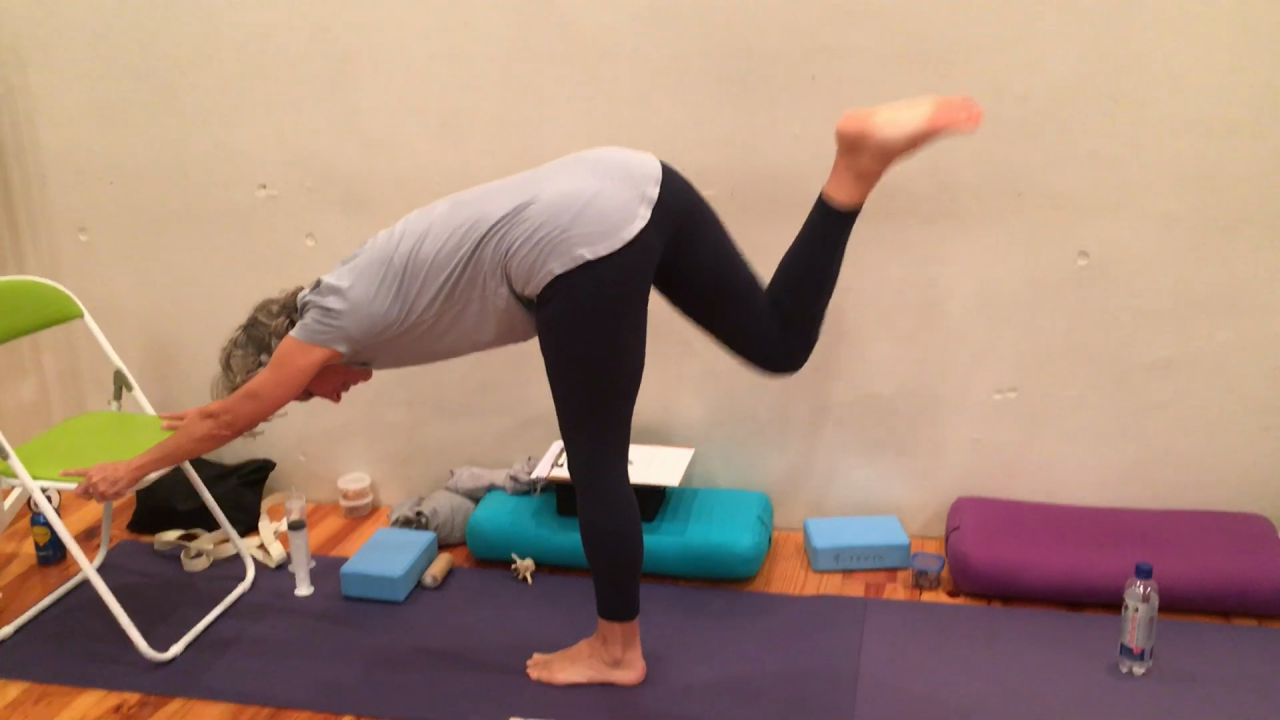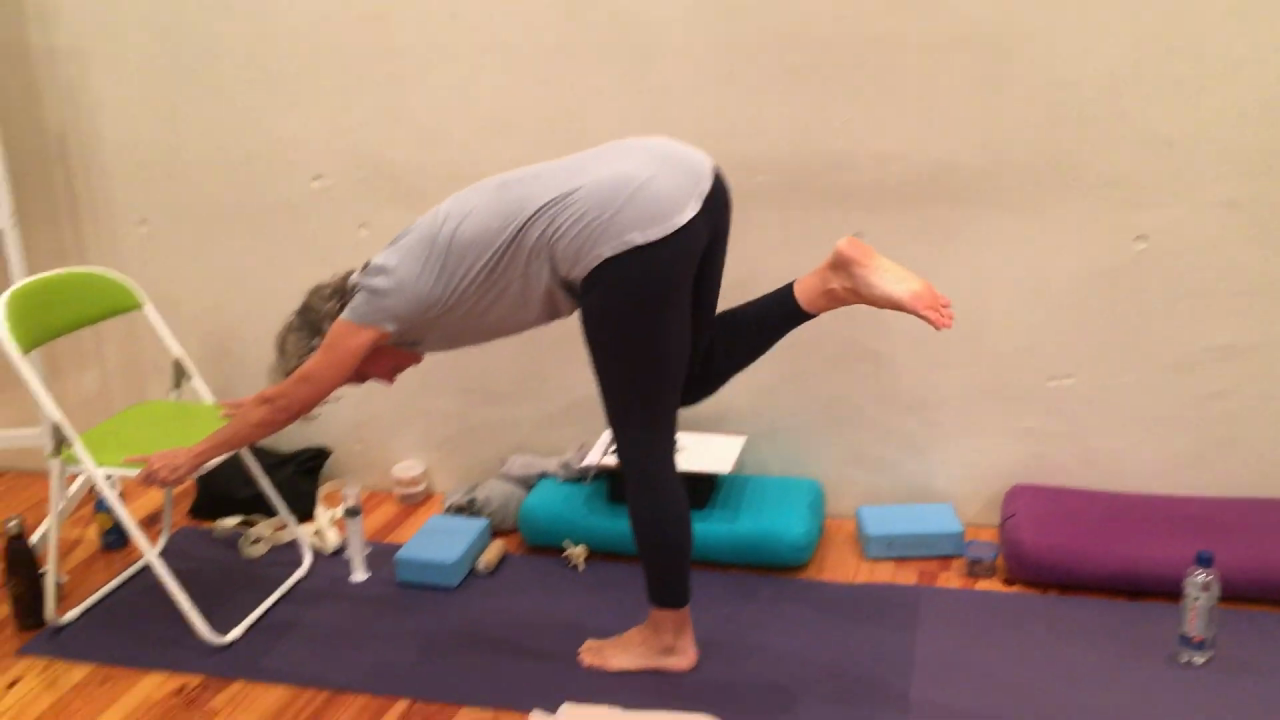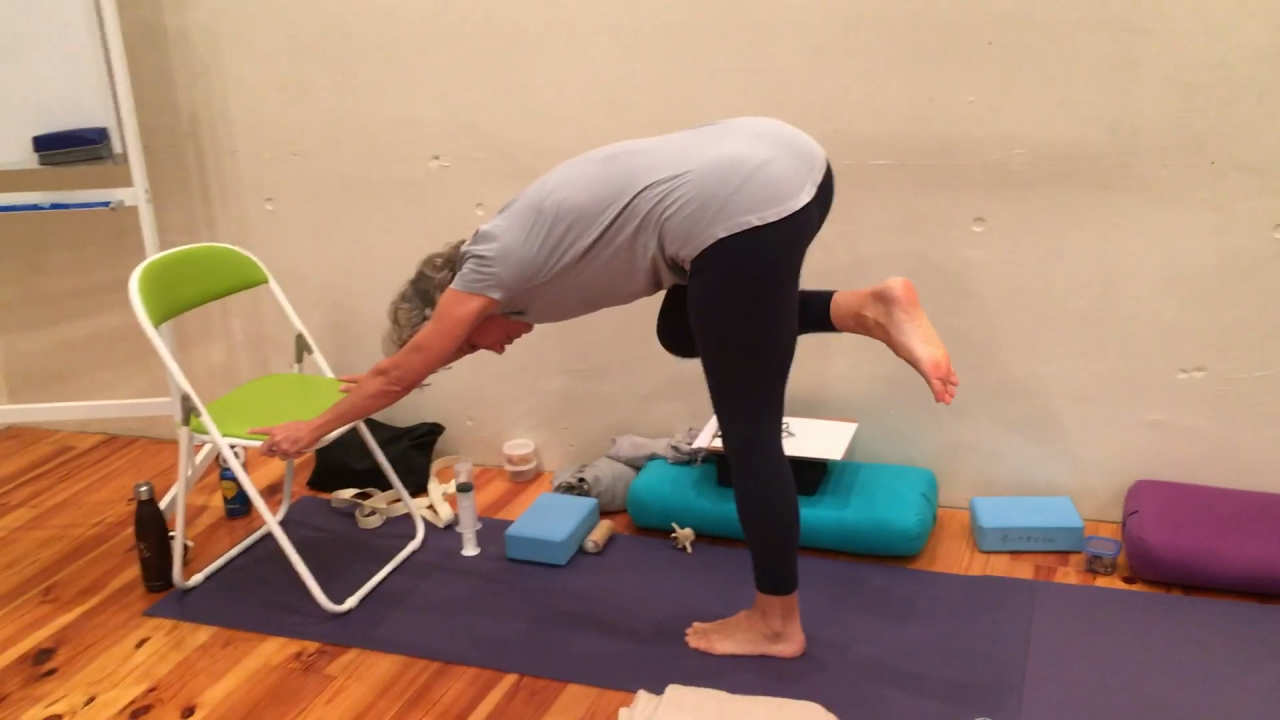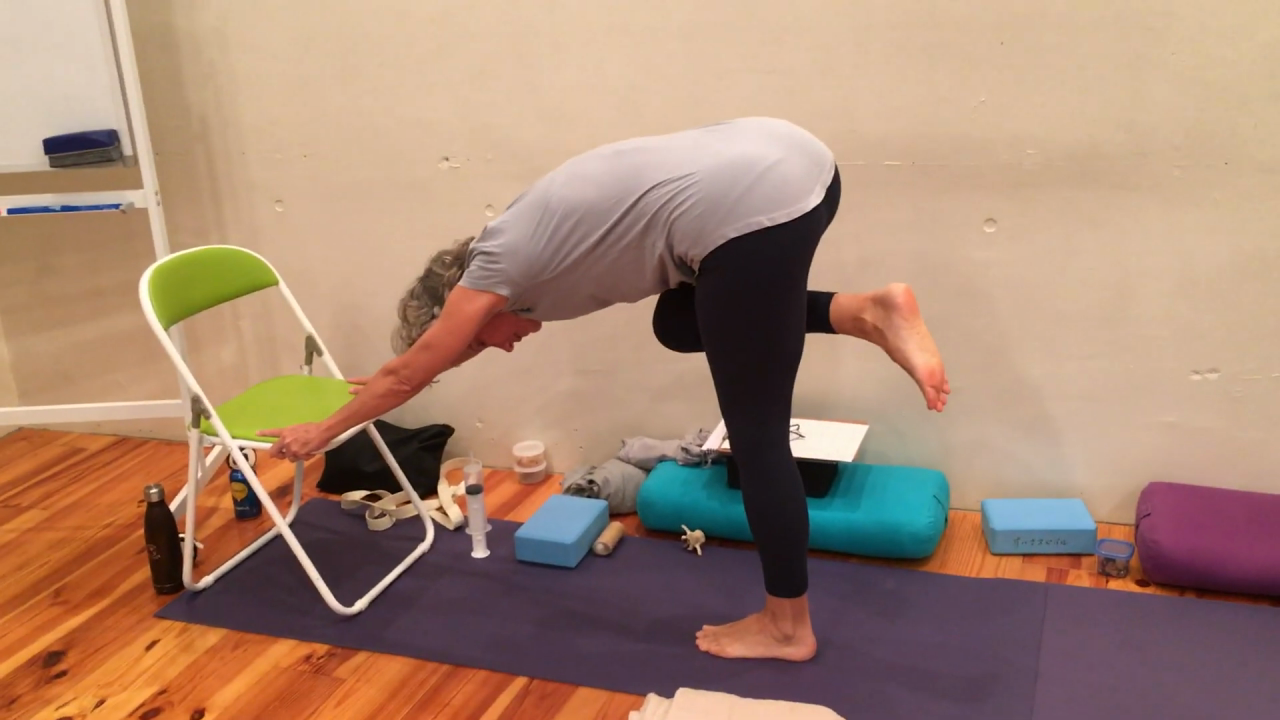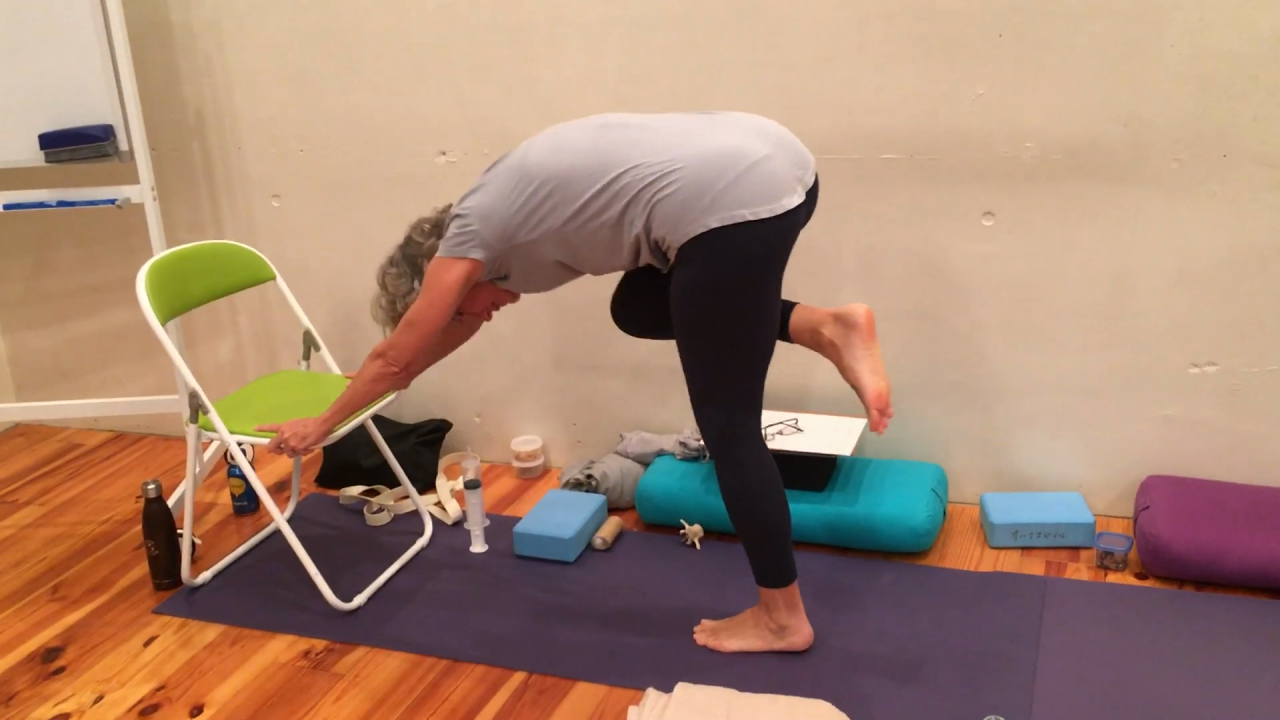
dt=0.5s
person 1, frame 1
left shoulder: (329, 324)
right shoulder: (346, 293)
left elbow: (230, 421)
left wrist: (128, 471)
right wrist: (209, 412)
left hip: (579, 244)
right hip: (626, 183)
left knee: (598, 466)
right knee: (779, 341)
left ankle: (615, 649)
right ankle: (856, 161)
person 1, frame 2
left shoulder: (378, 304)
right shoulder: (404, 274)
left elbow: (287, 403)
left wrist: (188, 458)
right wrist: (263, 405)
left hip: (630, 226)
right hip: (677, 176)
left knee: (643, 449)
right knee: (684, 376)
left ankle: (669, 638)
right ankle: (831, 282)
person 1, frame 3
left shoulder: (487, 272)
right shoulder: (510, 247)
left elbow: (398, 376)
left wrist: (310, 432)
right wrist: (384, 379)
left hip: (741, 207)
right hip: (786, 159)
left knee: (748, 435)
right knee: (684, 333)
left ankle: (775, 624)
right ankle: (867, 309)
person 1, frame 4
left shoulder: (494, 271)
right shoulder: (521, 246)
left elbow: (407, 373)
left wrist: (321, 432)
right wrist: (391, 383)
left hip: (753, 207)
right hip: (793, 163)
left knee: (755, 436)
right knee: (680, 326)
left ankle: (786, 627)
right ankle: (866, 314)
person 1, frame 5
left shoulder: (469, 237)
right shoulder: (498, 216)
left elbow: (393, 355)
left wrist: (320, 426)
right wrist: (398, 377)
left hip: (730, 202)
right hip: (771, 159)
left knee: (726, 426)
right knee: (639, 312)
left ankle: (781, 618)
right ankle: (822, 328)
